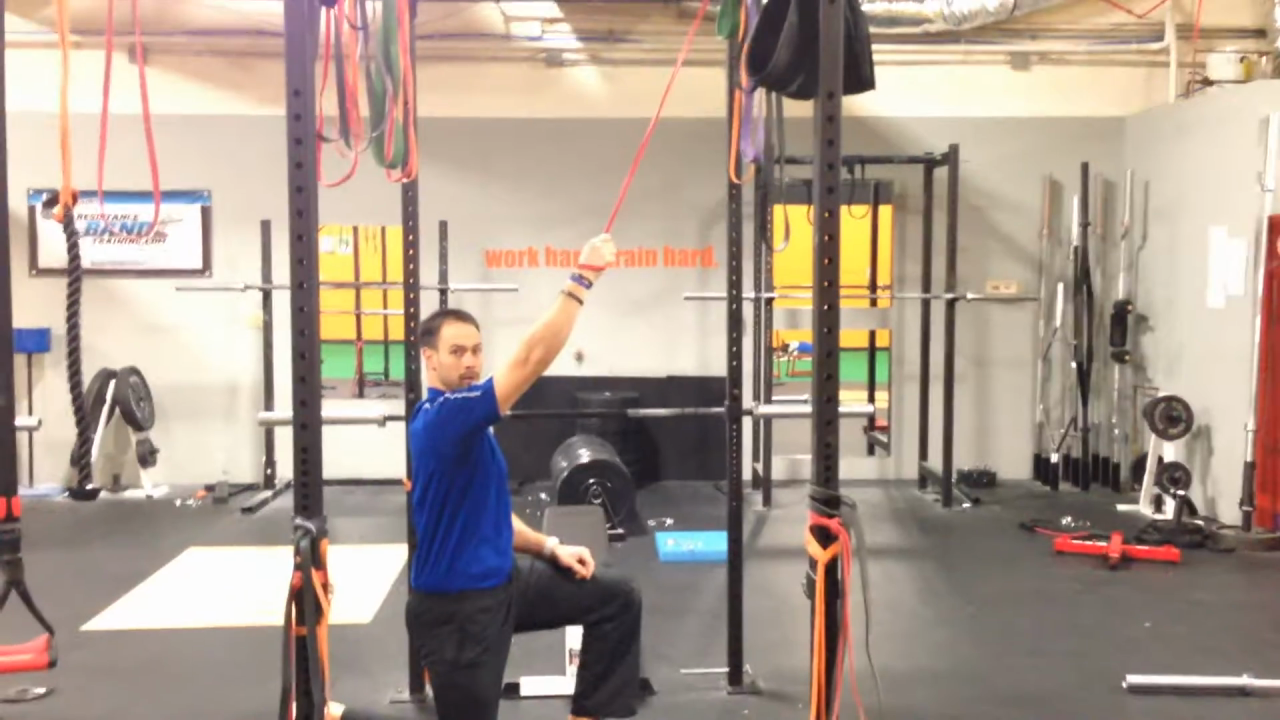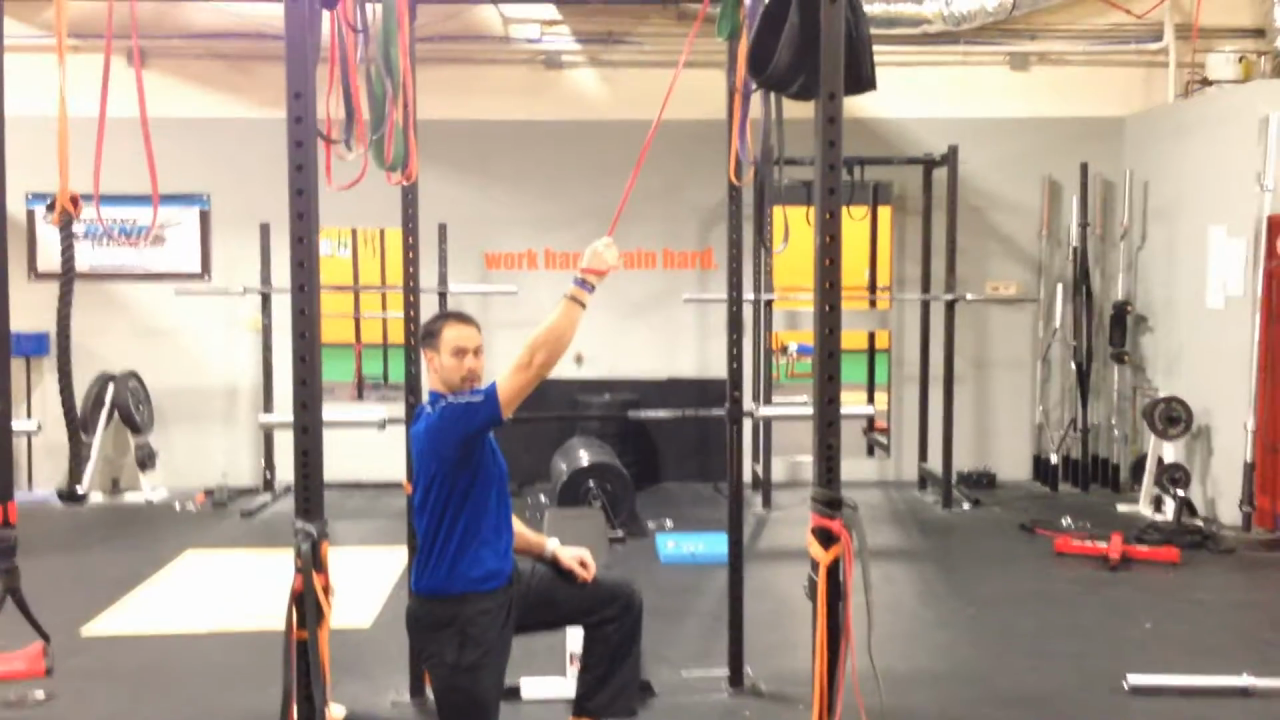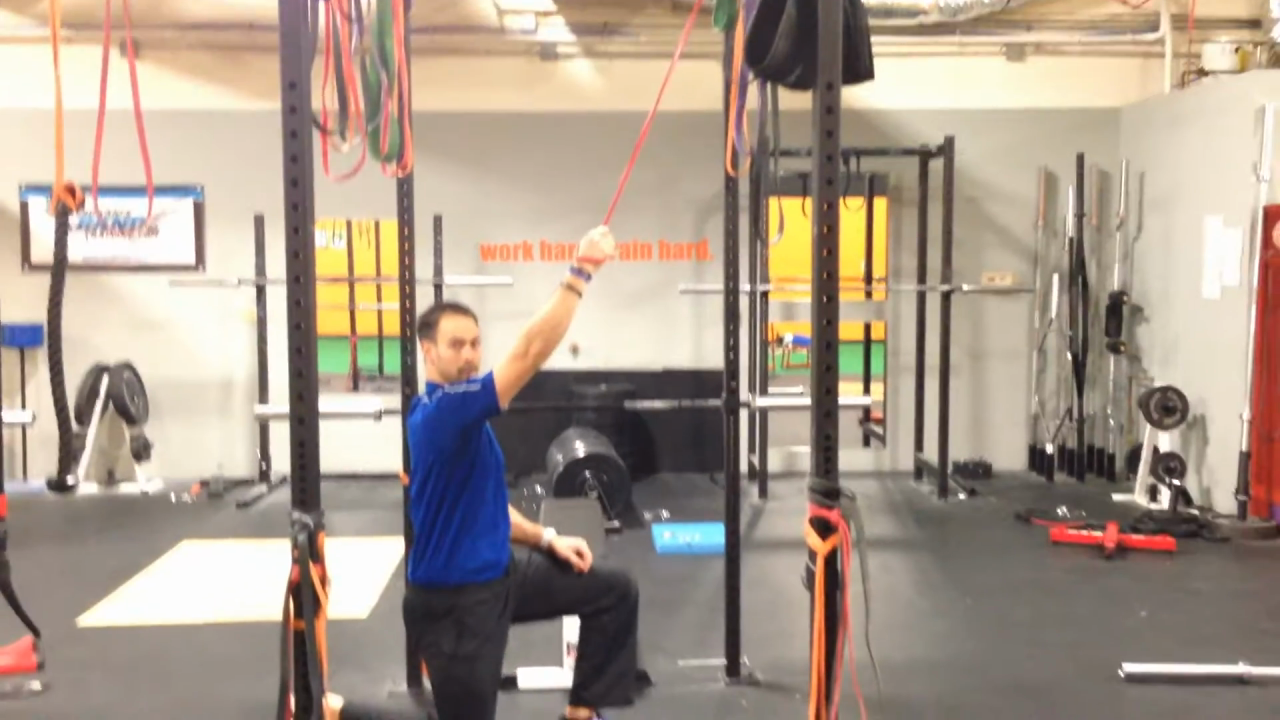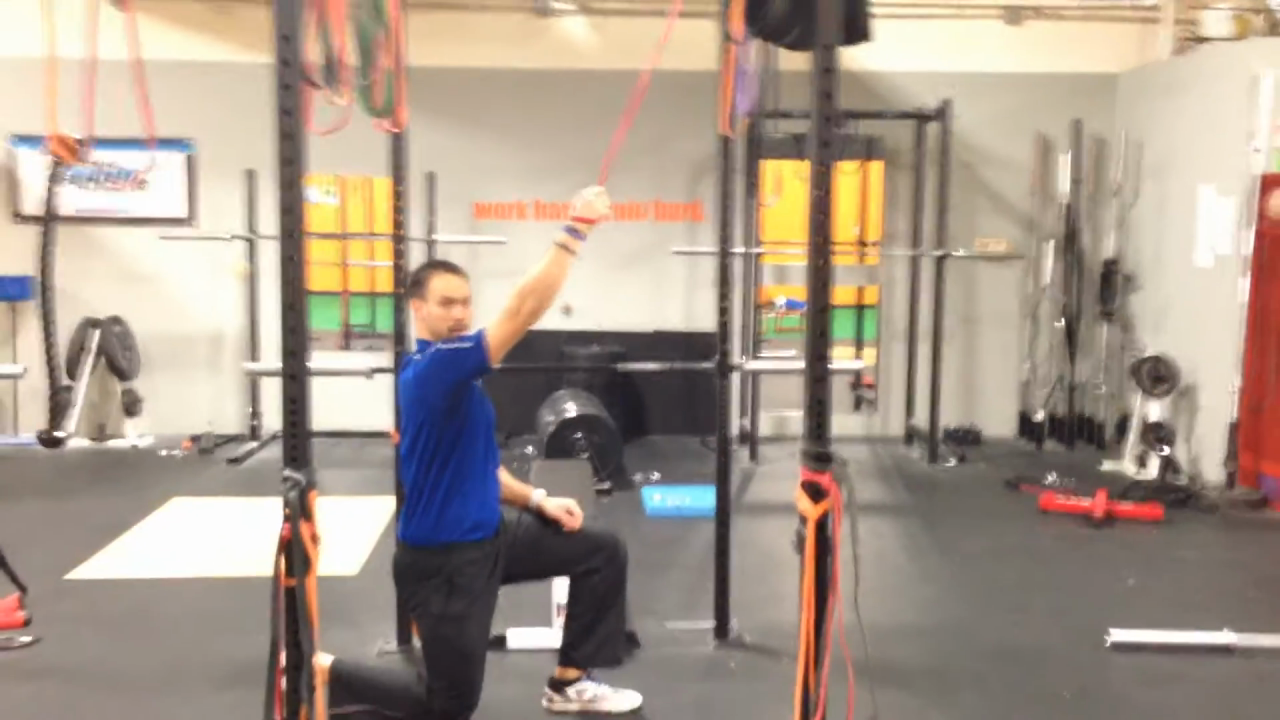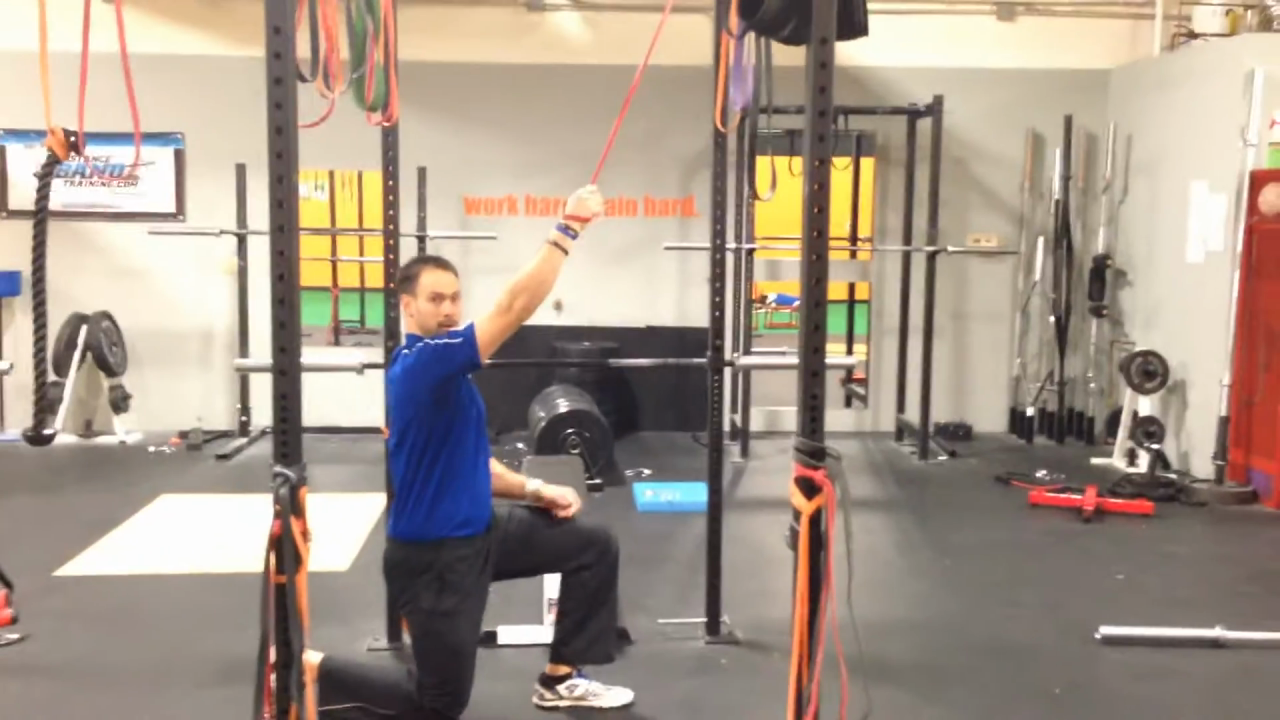
dt=0.3s
person 1, frame 1
left shoulder: (466, 421)
right shoulder: (442, 419)
right elbow: (530, 360)
left wrist: (549, 546)
right wrist: (583, 276)
left hip: (499, 580)
right hip: (457, 605)
left knee: (617, 598)
person 1, frame 2
left shoulder: (467, 426)
right shoulder: (444, 423)
right elbow: (532, 365)
left wrist: (550, 549)
right wrist: (586, 279)
left hip: (500, 583)
right hip: (456, 608)
left knee: (618, 602)
person 1, frame 3
left shoulder: (462, 416)
right shoulder: (440, 413)
right elbow: (529, 352)
left wrist: (545, 537)
right wrist: (582, 269)
left hip: (496, 573)
right hip: (452, 598)
left knee: (612, 592)
person 1, frame 4
left shoulder: (453, 374)
right shoulder: (434, 371)
right elbow: (520, 313)
left wrist: (537, 501)
right wrist: (574, 230)
left hip: (486, 536)
right hip: (443, 558)
left knee: (603, 552)
person 1, frame 5
left shoulder: (444, 371)
right shoulder: (420, 364)
right elbow: (512, 309)
left wrist: (534, 489)
right wrist: (568, 228)
left hip: (477, 531)
right hip: (431, 554)
left knee: (593, 547)
right ankle: (306, 669)
